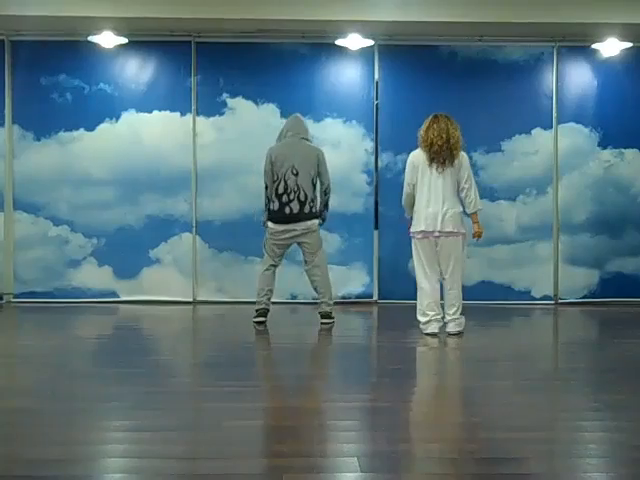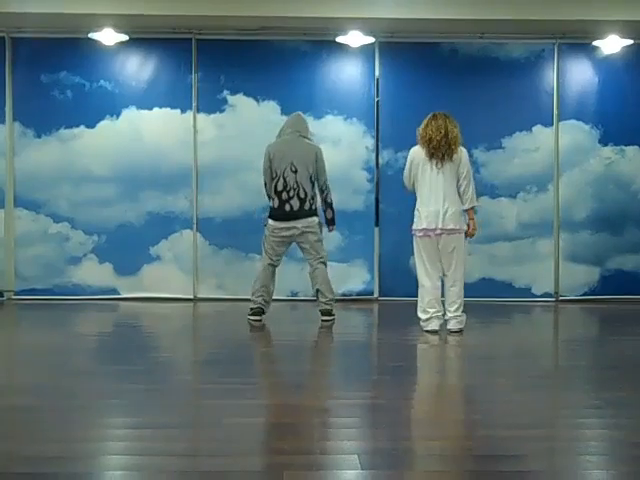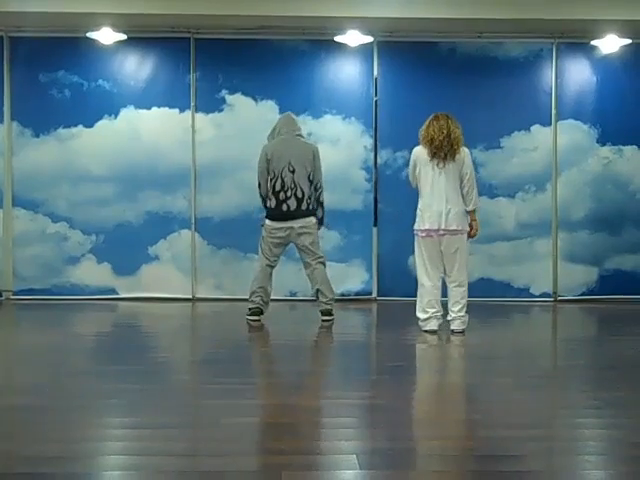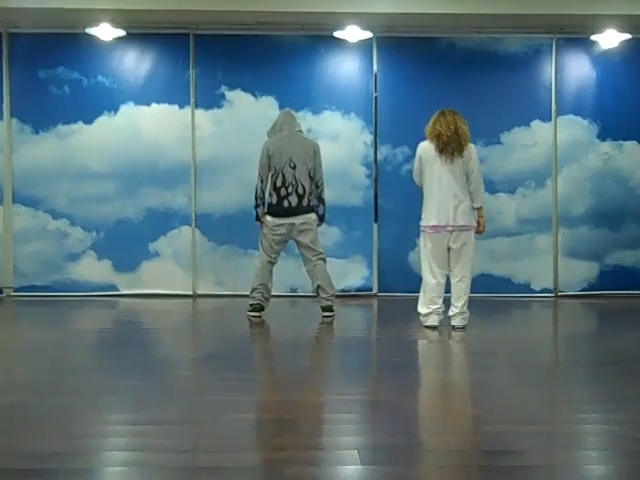
dt=0.2s
person 1, frame 1
left shoulder: (415, 157)
right shoulder: (459, 157)
left elbow: (408, 191)
right elbow: (467, 190)
left wrist: (408, 213)
right wrist: (475, 221)
left hip: (423, 224)
right hip: (450, 223)
left knee: (427, 276)
right knee: (452, 276)
left ankle: (431, 323)
right ankle: (453, 323)
person 1, frame 2
left shoulder: (416, 153)
right shoulder: (459, 153)
left elbow: (408, 183)
right elbow: (466, 187)
right wrist: (471, 217)
left hip: (425, 221)
right hip: (452, 220)
left knee: (428, 274)
right knee: (454, 274)
left ankle: (431, 320)
right ankle: (455, 320)
person 1, frame 3
left shoulder: (418, 153)
right shoulder: (462, 153)
right elbow: (469, 188)
right wrist: (473, 218)
left hip: (427, 221)
right hip: (454, 221)
left knee: (429, 274)
right knee: (457, 275)
left ankle: (430, 320)
right ankle: (457, 321)
person 1, frame 4
left shoulder: (424, 148)
right shoulder: (468, 150)
left elbow: (418, 180)
right elbow: (475, 184)
right wrist: (480, 214)
left hip: (434, 218)
right hip: (461, 218)
left knee: (433, 271)
right knee: (460, 270)
left ankle: (431, 316)
right ankle: (458, 317)
person 2, frame 1
left shoulder: (273, 151)
right shoulder: (316, 152)
left elbow: (267, 187)
right elbow: (326, 186)
left wrist: (270, 213)
right wrist: (322, 213)
left hip: (279, 221)
right hip: (307, 221)
left knee: (269, 264)
right knee: (317, 265)
left ankle: (261, 310)
right ankle: (326, 311)
person 2, frame 2
left shoulder: (272, 149)
right shoulder: (314, 150)
left elbow: (267, 184)
right elbow: (323, 185)
right wrist: (330, 216)
left hip: (279, 218)
right hip: (307, 218)
left knee: (268, 263)
right knee: (317, 263)
left ankle: (257, 308)
right ankle: (326, 309)
person 2, frame 3
left shoulder: (268, 149)
right shoulder: (311, 149)
left elbow: (262, 185)
right elbow: (318, 185)
right wrist: (319, 216)
left hip: (276, 219)
right hip: (304, 218)
left knee: (266, 263)
right knee: (315, 263)
left ankle: (255, 308)
right ankle: (326, 308)
person 2, frame 4
left shoulder: (270, 145)
right shoulder: (312, 145)
left elbow: (262, 180)
right elbow: (318, 182)
left wrist: (259, 211)
right wrist: (320, 212)
left hip: (276, 215)
right hip: (305, 215)
left knee: (266, 259)
right knee: (315, 259)
left ankle: (256, 305)
right ankle: (327, 304)
